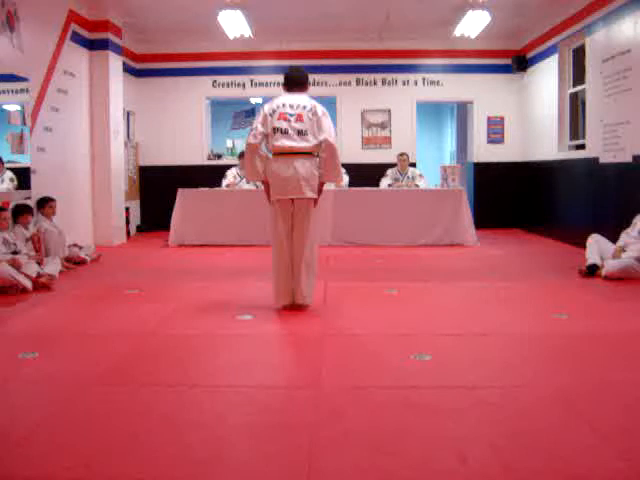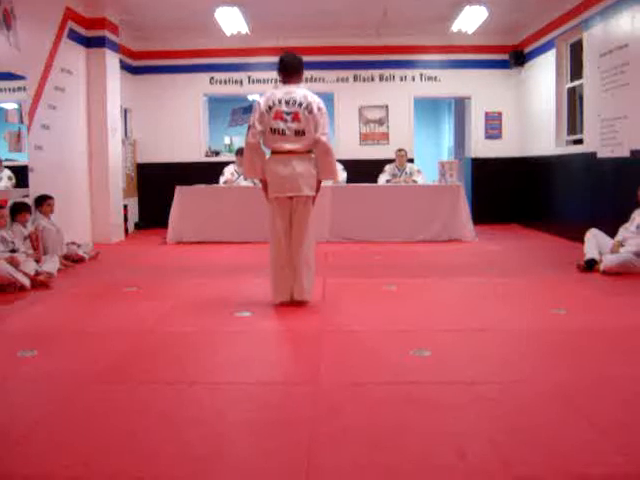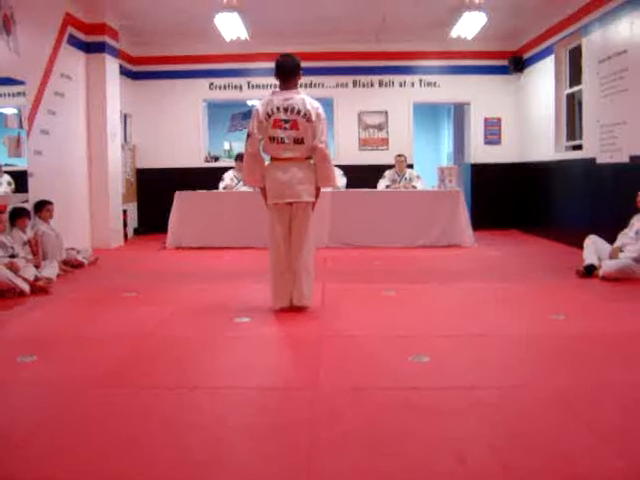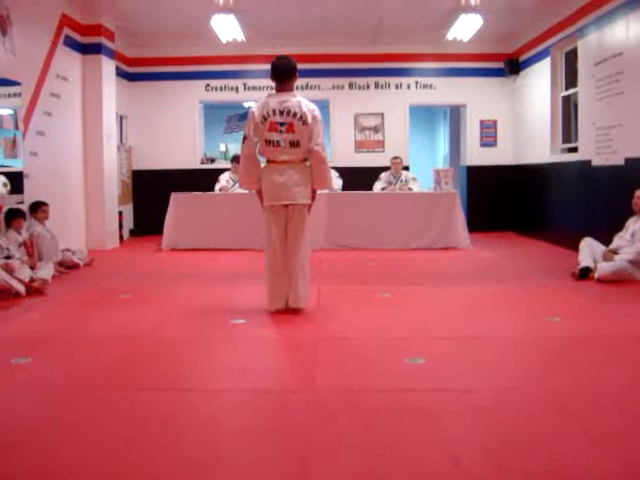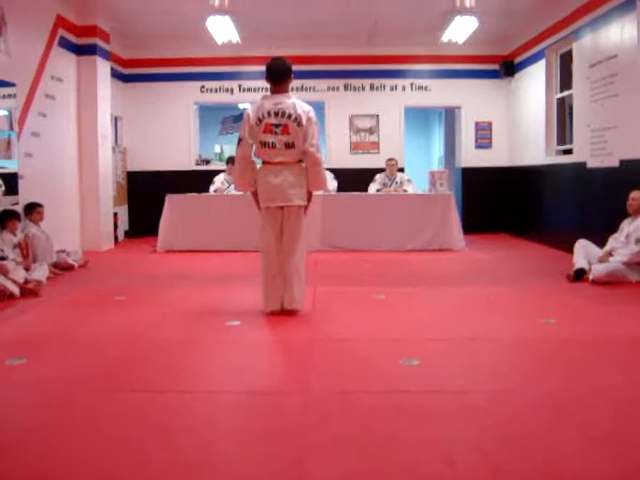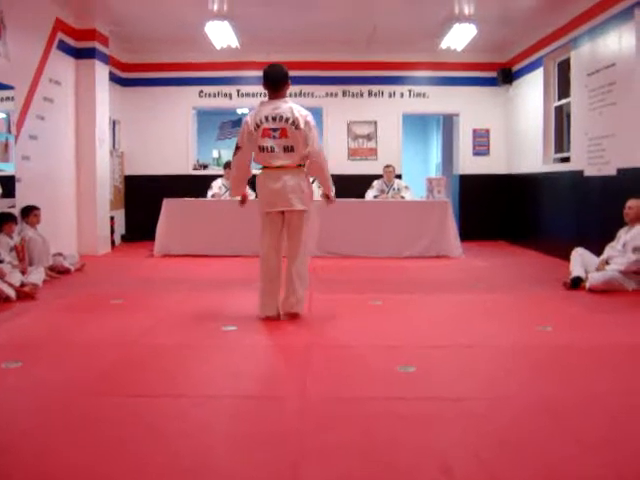
dt=0.2s
person 1, frame 1
left shoulder: (270, 107)
right shoulder: (316, 108)
left elbow: (253, 143)
right elbow: (329, 144)
left wrist: (263, 178)
right wrist: (325, 179)
left hip: (278, 171)
right hip: (306, 171)
left knee: (281, 239)
right knee: (304, 239)
left ankle: (284, 298)
right ankle: (302, 296)
person 1, frame 2
left shoulder: (265, 100)
right shoulder: (314, 101)
left elbow: (252, 141)
right elbow: (323, 142)
left wrist: (261, 175)
right wrist: (322, 177)
left hip: (276, 169)
right hip: (304, 169)
left knee: (279, 236)
right knee: (303, 235)
left ankle: (282, 294)
right ankle: (301, 293)
person 1, frame 3
left shoulder: (263, 107)
right shoulder: (313, 106)
left elbow: (252, 149)
right elbow: (321, 149)
left wrist: (259, 183)
right wrist: (320, 184)
left hip: (276, 176)
right hip: (303, 176)
left knee: (278, 242)
right knee: (302, 241)
left ankle: (281, 299)
right ankle: (301, 298)
person 1, frame 4
left shoulder: (259, 109)
right shoulder: (309, 109)
left elbow: (248, 151)
right elbow: (317, 152)
left wrist: (256, 185)
right wrist: (317, 186)
left hip: (271, 179)
right hip: (299, 178)
left knee: (275, 244)
right knee: (298, 243)
left ankle: (277, 301)
right ankle: (296, 300)
person 1, frame 5
left shoulder: (254, 111)
right shoulder: (303, 110)
left elbow: (243, 153)
right elbow: (312, 153)
left wrist: (249, 187)
right wrist: (313, 187)
left hip: (267, 179)
right hip: (295, 179)
left knee: (270, 245)
right knee: (293, 245)
left ankle: (272, 302)
right ankle: (291, 301)
person 1, frame 6
left shoulder: (253, 117)
right shoulder: (301, 114)
left elbow: (241, 157)
right elbow: (315, 155)
left wrist: (240, 190)
right wrist: (327, 187)
left hip: (268, 183)
right hip: (296, 183)
left knee: (269, 250)
right knee: (297, 249)
left ankle: (269, 308)
right ankle: (293, 304)
